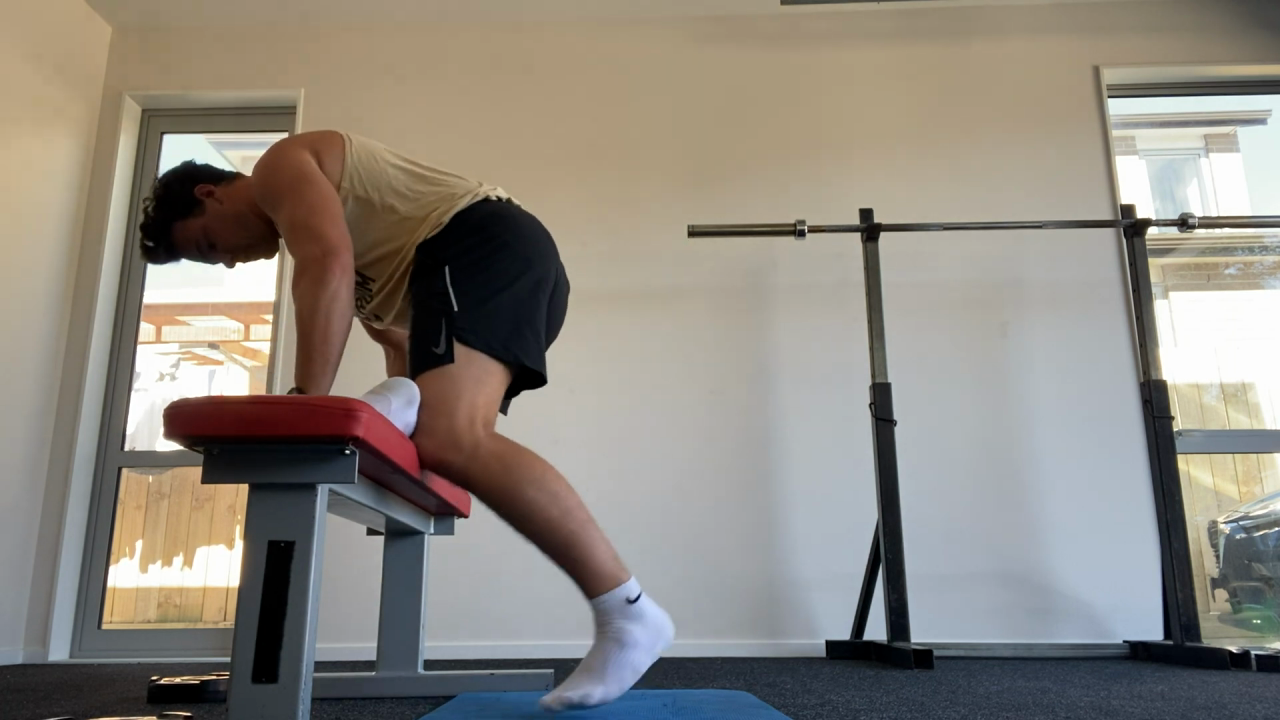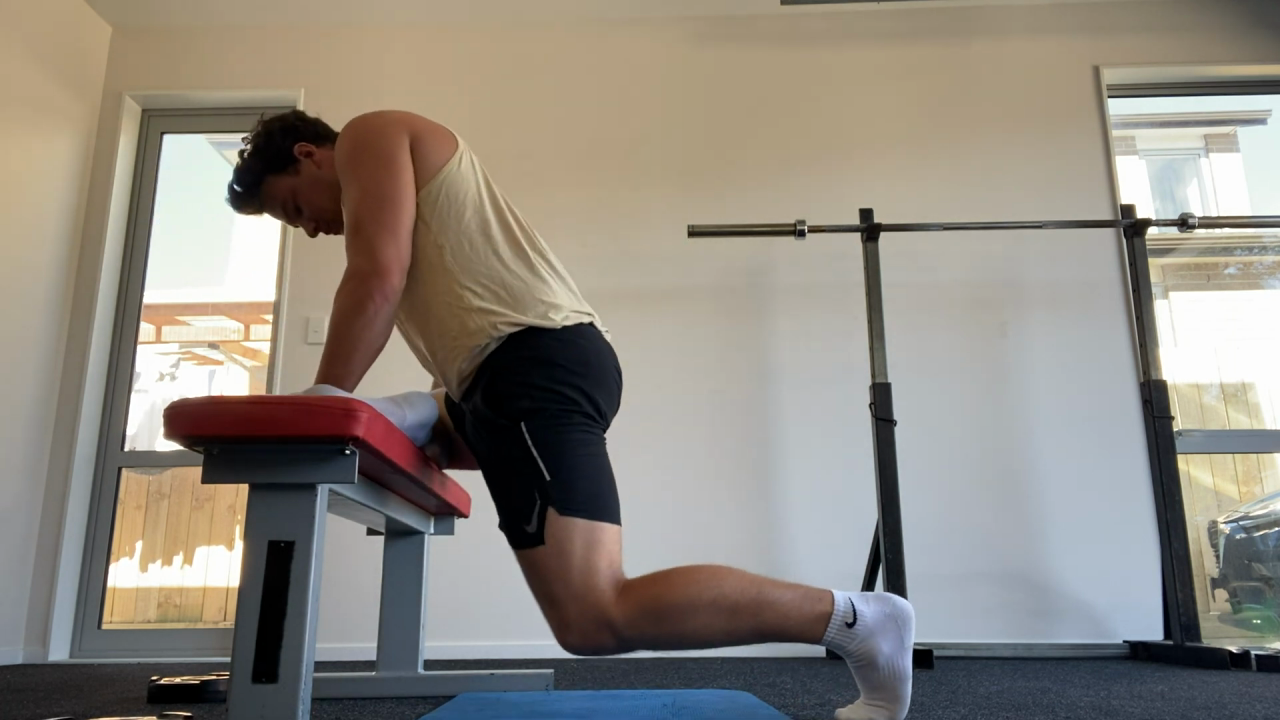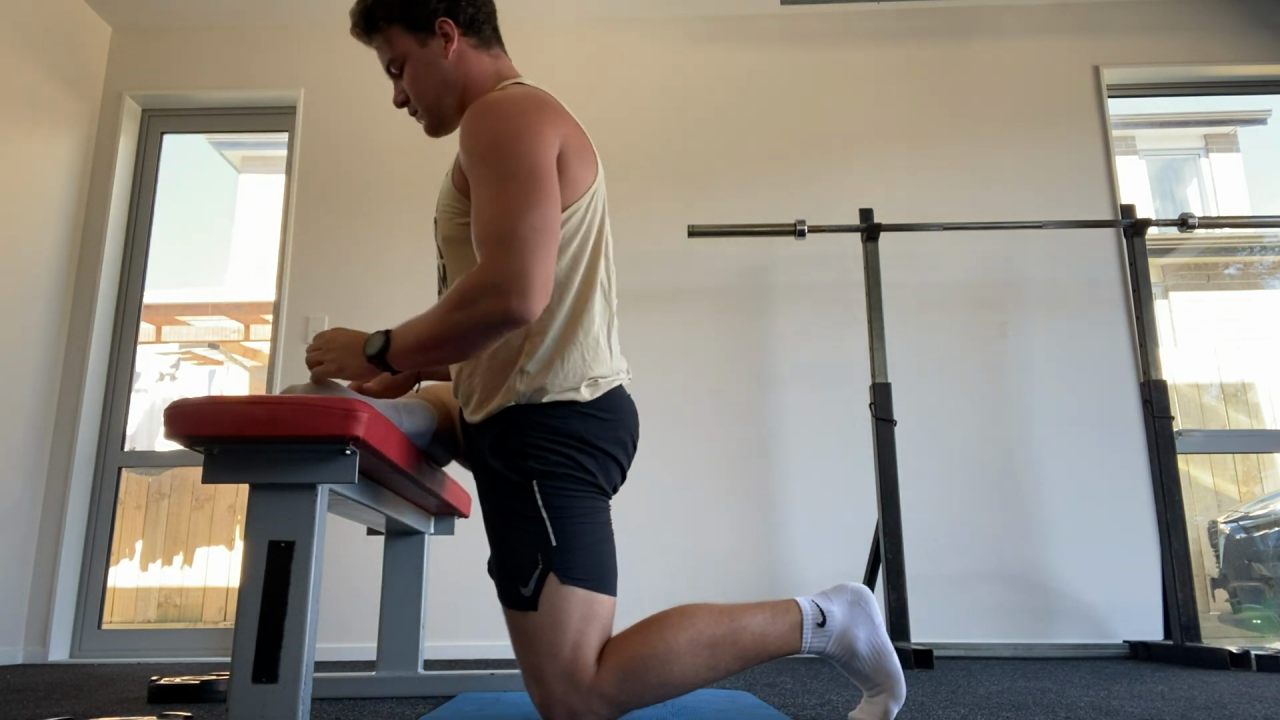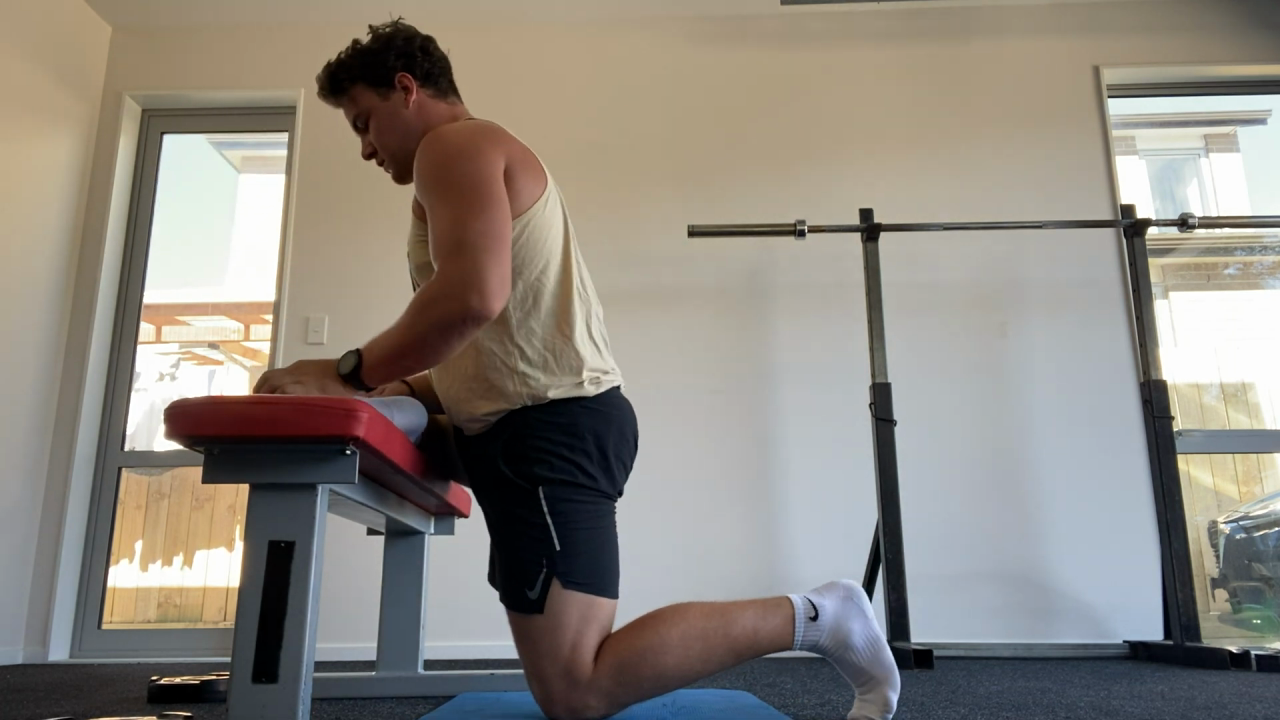
dt=1s
person 1, frame 1
left shoulder: (285, 167)
left elbow: (325, 266)
right elbow: (400, 338)
left wrist: (309, 403)
right wrist: (406, 415)
left hip: (480, 247)
right hip: (522, 267)
left knee: (451, 440)
left ankle: (624, 613)
person 1, frame 2
left shoulder: (370, 137)
right shoulder: (408, 181)
left elbow: (377, 281)
left wrist: (321, 404)
left hip: (535, 364)
right hip: (524, 368)
left knee: (593, 618)
left ankle: (856, 620)
person 1, frame 3
left shoulder: (505, 116)
right shoulder: (517, 127)
left elbow: (512, 296)
left wrist: (380, 352)
right wrist: (398, 371)
left hip: (548, 425)
right hip: (545, 413)
left ankle: (818, 619)
person 1, frame 4
left shoulder: (454, 145)
right shoulder: (482, 161)
left elbow: (472, 296)
left wrist: (350, 372)
right wrist: (398, 389)
left hip: (550, 428)
right hip: (553, 422)
left ankle: (812, 616)
